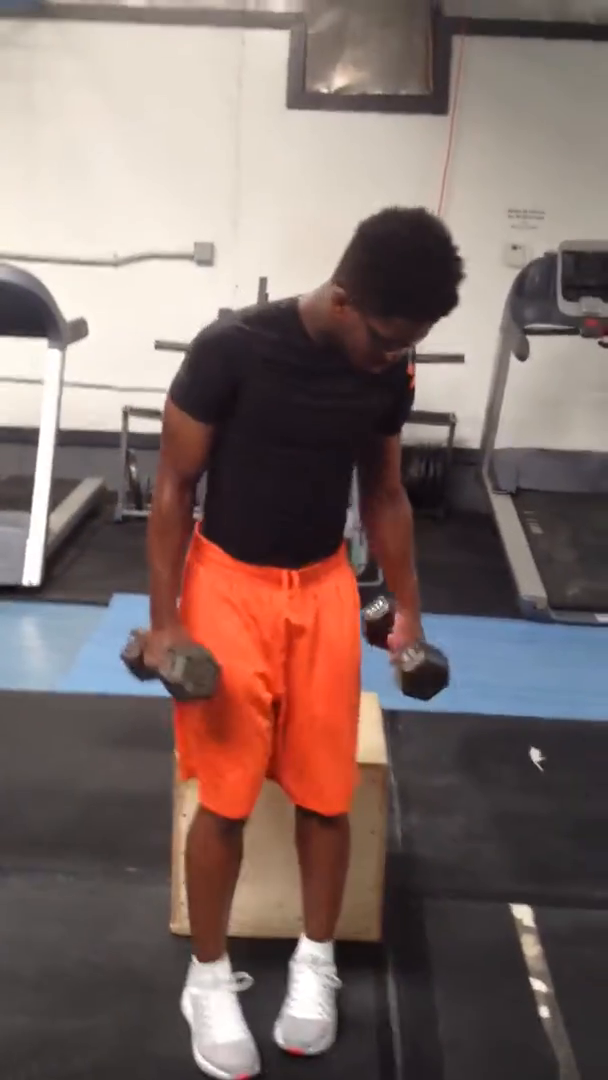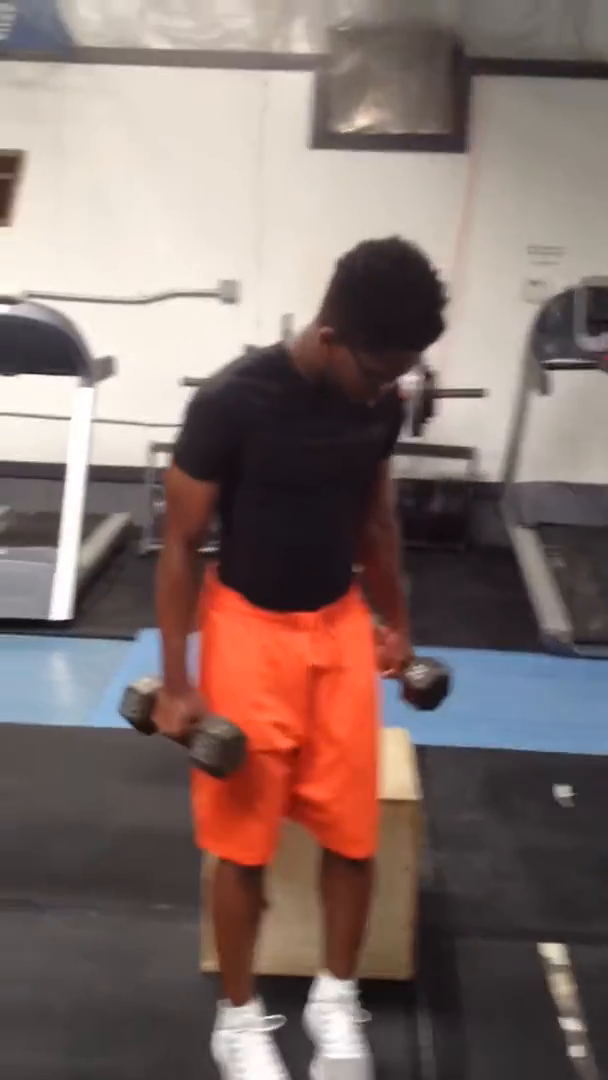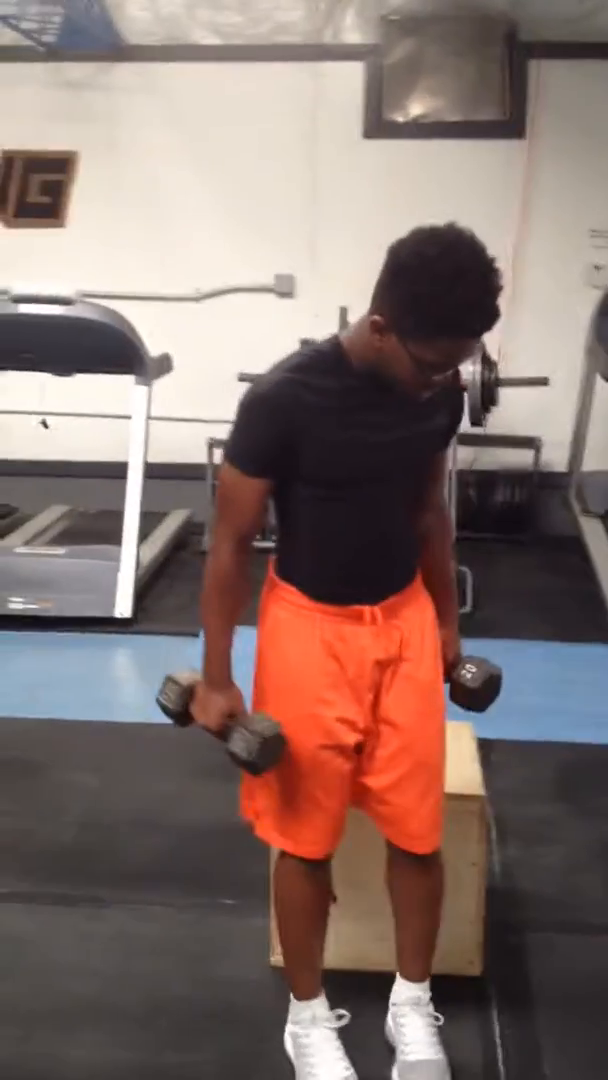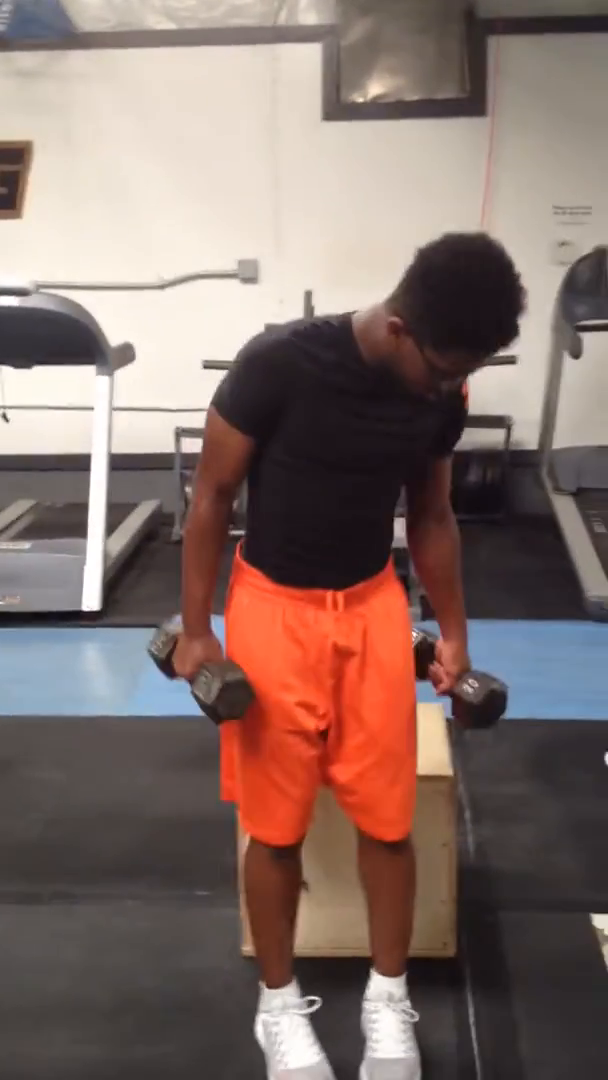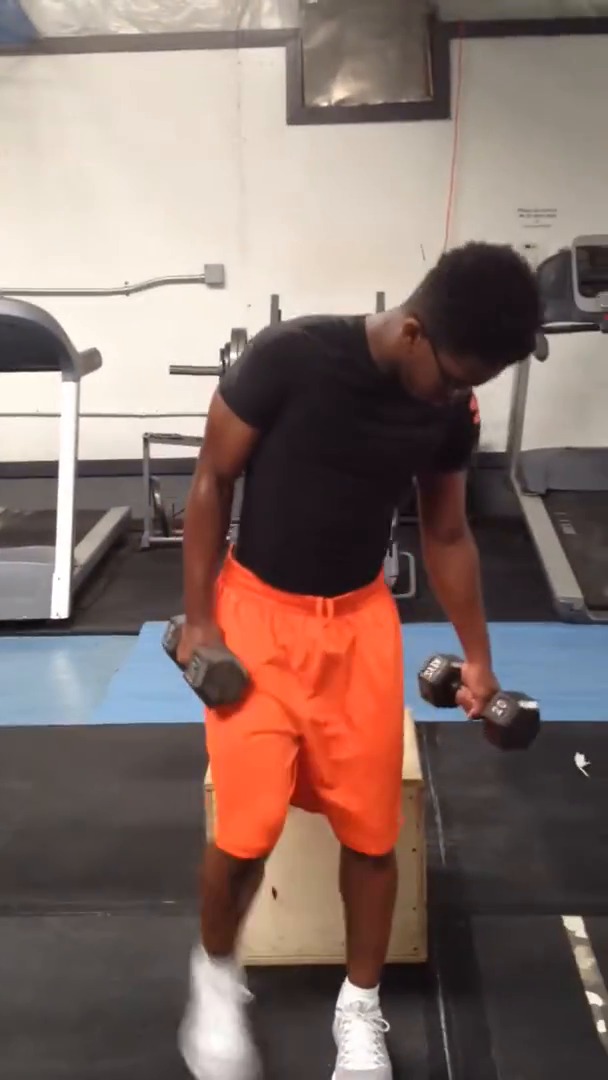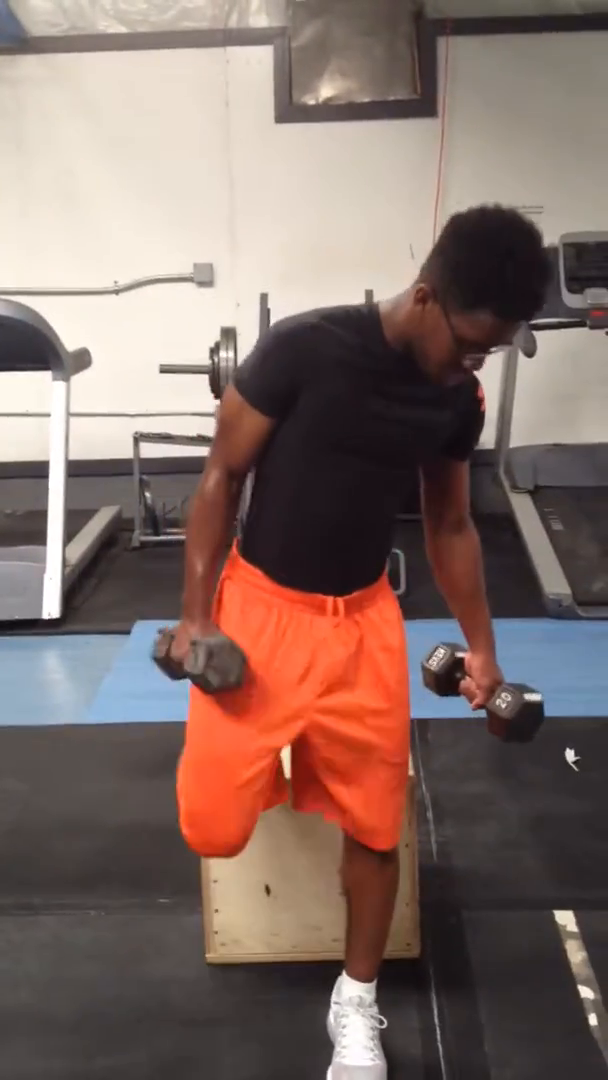
dt=0.3s
person 1, frame 1
left shoulder: (389, 377)
right shoulder: (230, 349)
right elbow: (173, 488)
left wrist: (408, 608)
right wrist: (165, 618)
left hip: (325, 591)
right hip: (229, 586)
left knee: (326, 793)
right knee: (225, 798)
left ankle: (314, 963)
right ankle: (208, 980)
person 1, frame 2
left shoulder: (380, 403)
right shoulder: (230, 403)
right elbow: (179, 547)
left wrist: (396, 625)
right wrist: (175, 683)
left hip: (342, 629)
right hip: (249, 633)
left knee: (352, 833)
right knee: (243, 843)
left ankle: (336, 997)
person 1, frame 3
left shoulder: (440, 393)
right shoulder: (285, 399)
right elbow: (231, 542)
left wrist: (447, 619)
right wrist: (216, 679)
left hip: (404, 623)
right hip: (310, 629)
left knee: (418, 830)
right knee: (306, 837)
left ankle: (412, 1003)
person 1, frame 4
left shoulder: (441, 396)
right shoulder: (278, 364)
right elbow: (212, 496)
left wrist: (454, 631)
right wrist: (196, 629)
left hip: (375, 609)
right hip: (276, 610)
left knee: (386, 817)
right knee: (276, 824)
left ankle: (388, 999)
right ankle: (279, 1005)
person 1, frame 5
left shoulder: (450, 411)
right shoulder: (287, 357)
left elbow: (446, 535)
right elbow: (212, 482)
left wrist: (478, 657)
right wrist: (198, 617)
left hip: (361, 620)
right hip: (258, 610)
left knee: (369, 830)
right knee: (245, 830)
left ankle: (361, 1007)
right ankle: (215, 973)
person 1, frame 6
left shoulder: (457, 399)
right shoulder: (303, 348)
left elbow: (450, 527)
right elbow: (222, 477)
left wrist: (481, 648)
right wrist: (197, 612)
left hip: (365, 618)
right hip: (261, 603)
left knee: (374, 825)
right knee: (214, 824)
left ankle: (355, 1002)
right ankle: (212, 732)
